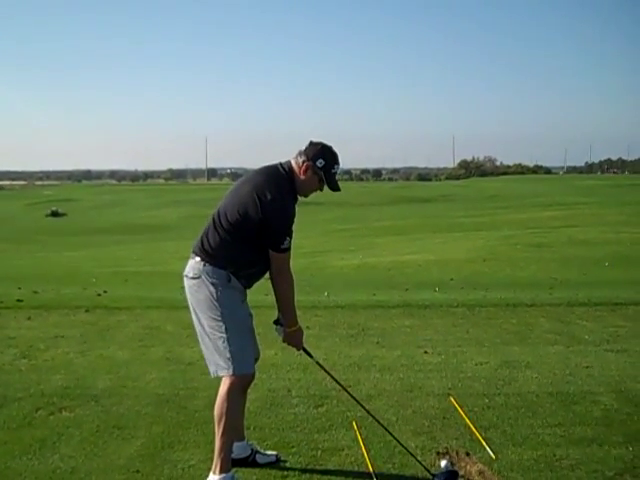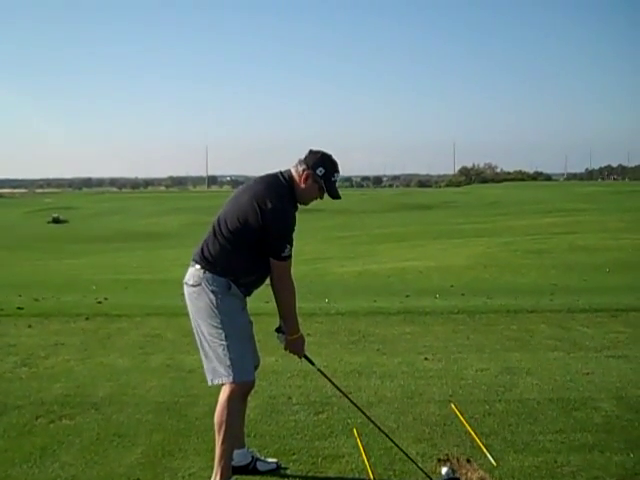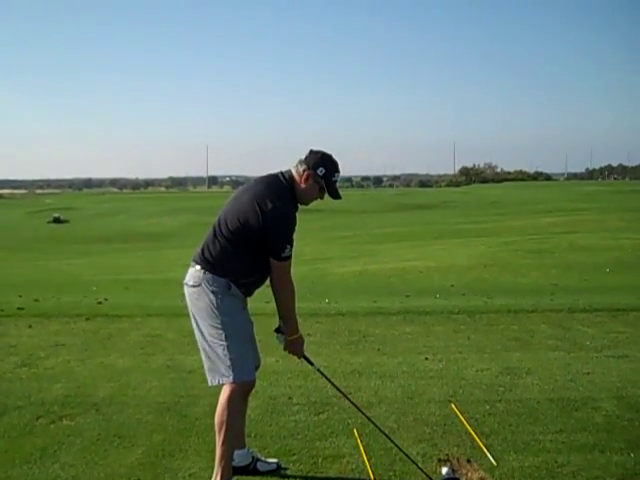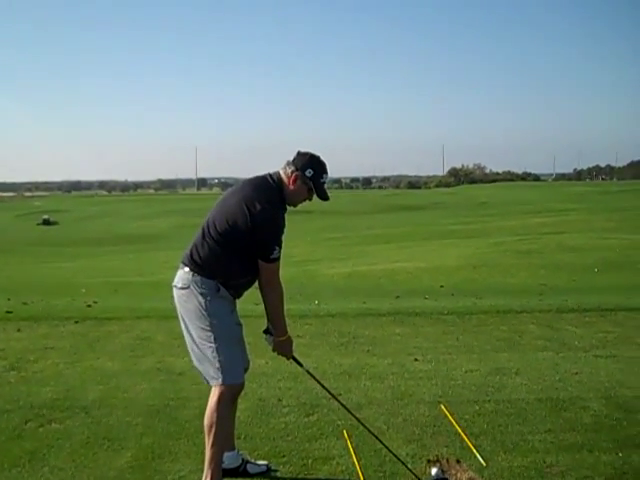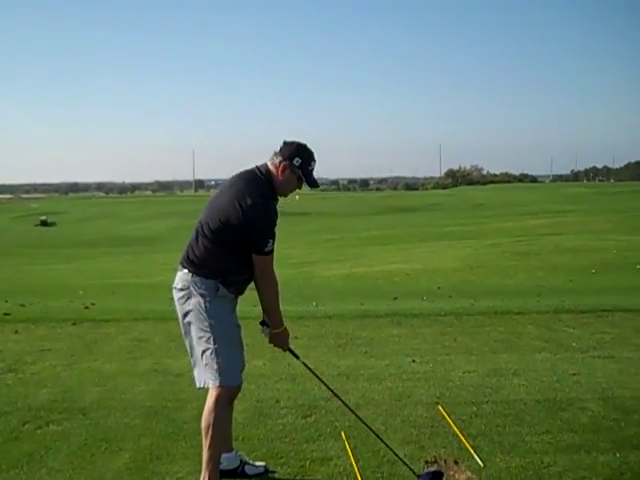
dt=0.3s
person 1, frame 1
left shoulder: (270, 178)
right shoulder: (278, 198)
right elbow: (280, 271)
right wrist: (292, 324)
left hip: (219, 276)
right hip: (215, 280)
left knee: (243, 367)
right knee: (237, 373)
left ankle: (237, 447)
person 1, frame 2
left shoulder: (270, 187)
right shoulder: (278, 206)
right elbow: (281, 279)
right wrist: (293, 331)
left hip: (219, 284)
right hip: (215, 288)
left knee: (243, 375)
right knee: (237, 381)
person 1, frame 3
left shoulder: (270, 187)
right shoulder: (279, 207)
right elbow: (281, 279)
right wrist: (292, 332)
left hip: (219, 285)
right hip: (215, 288)
left knee: (244, 375)
right knee: (237, 381)
person 1, frame 4
left shoulder: (259, 189)
right shoulder: (267, 209)
right elbow: (269, 281)
right wrist: (281, 333)
left hip: (209, 287)
right hip: (204, 290)
left knee: (233, 377)
right knee: (227, 383)
person 1, frame 5
left shoulder: (247, 182)
right shoulder: (260, 203)
right elbow: (264, 274)
right wrist: (277, 326)
left hip: (205, 285)
right hip: (205, 291)
left knee: (228, 379)
right knee: (223, 384)
